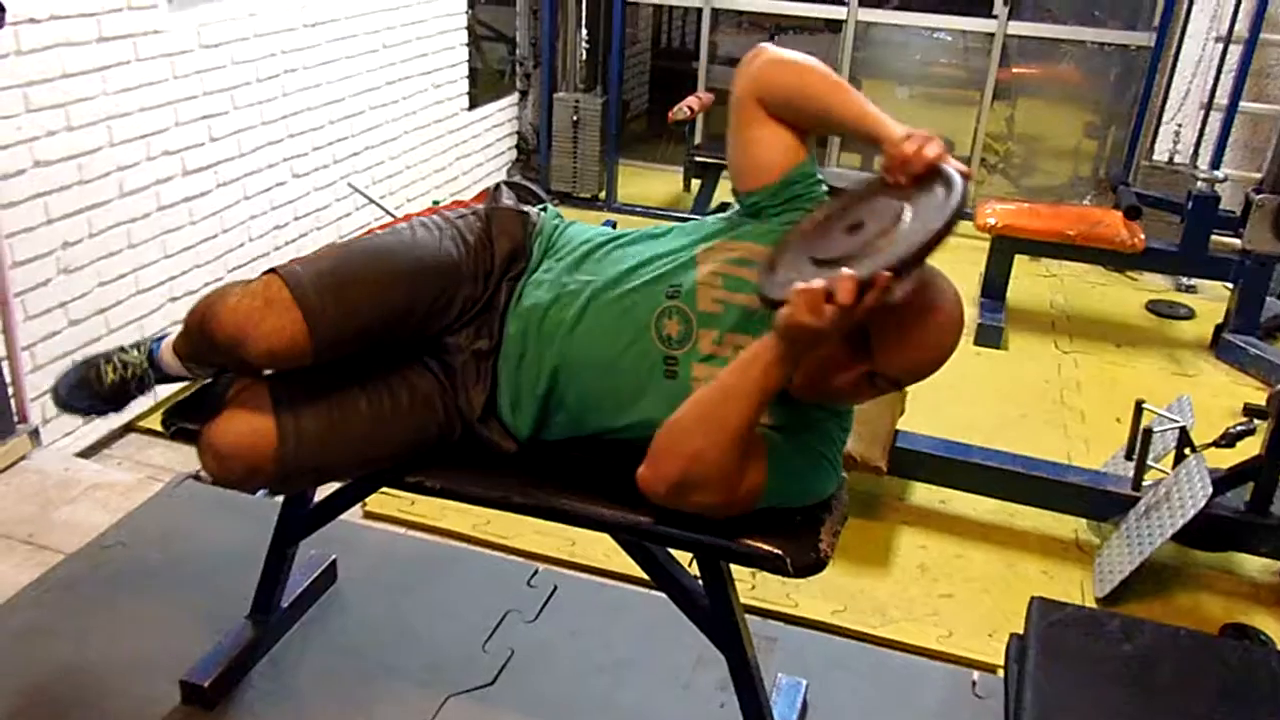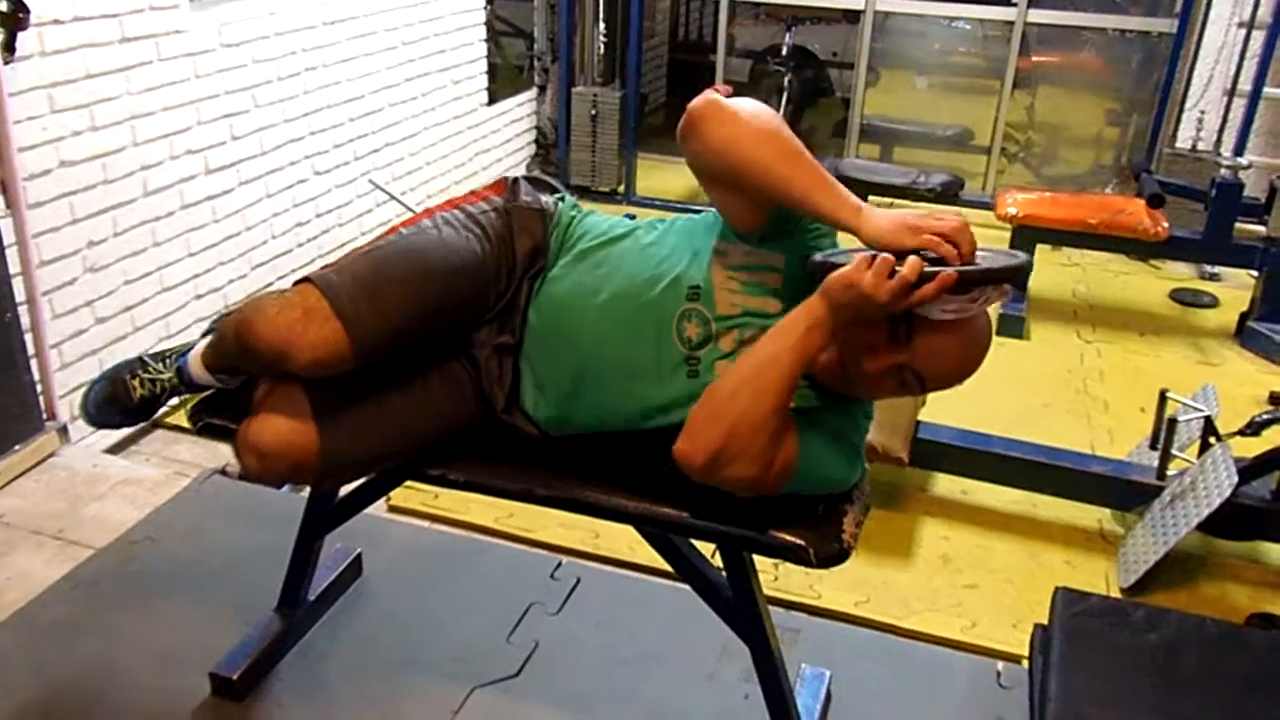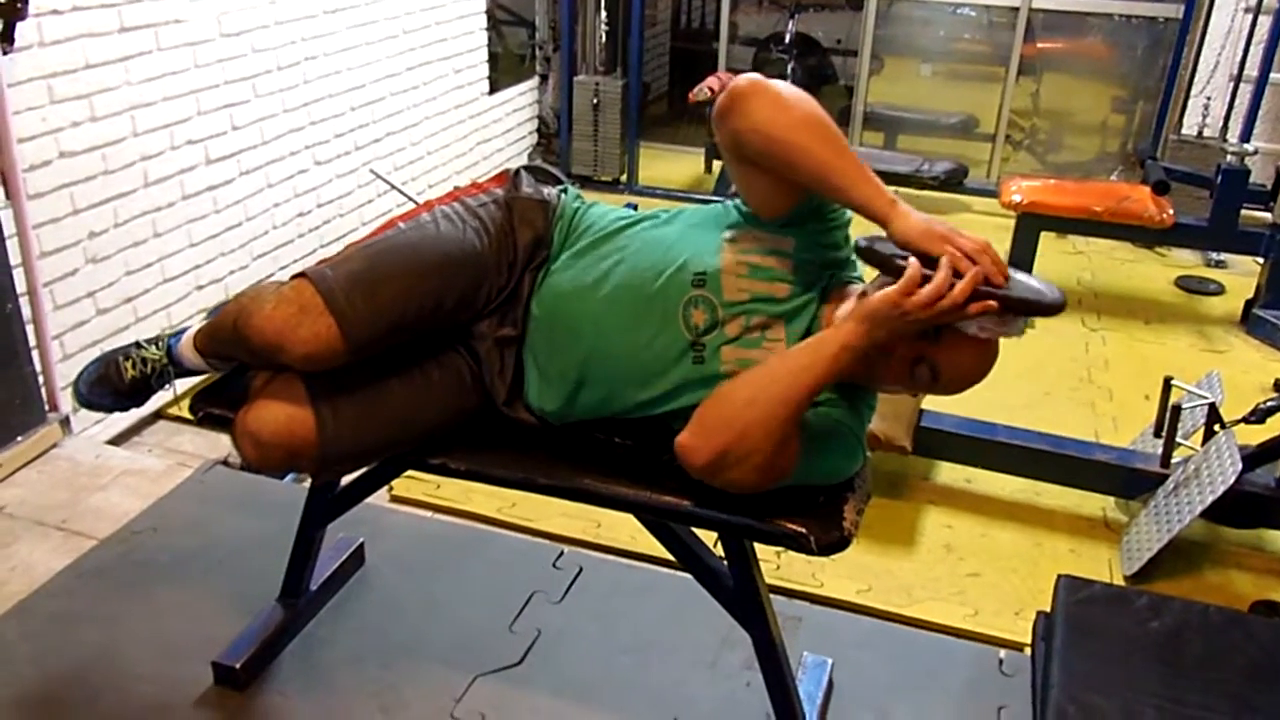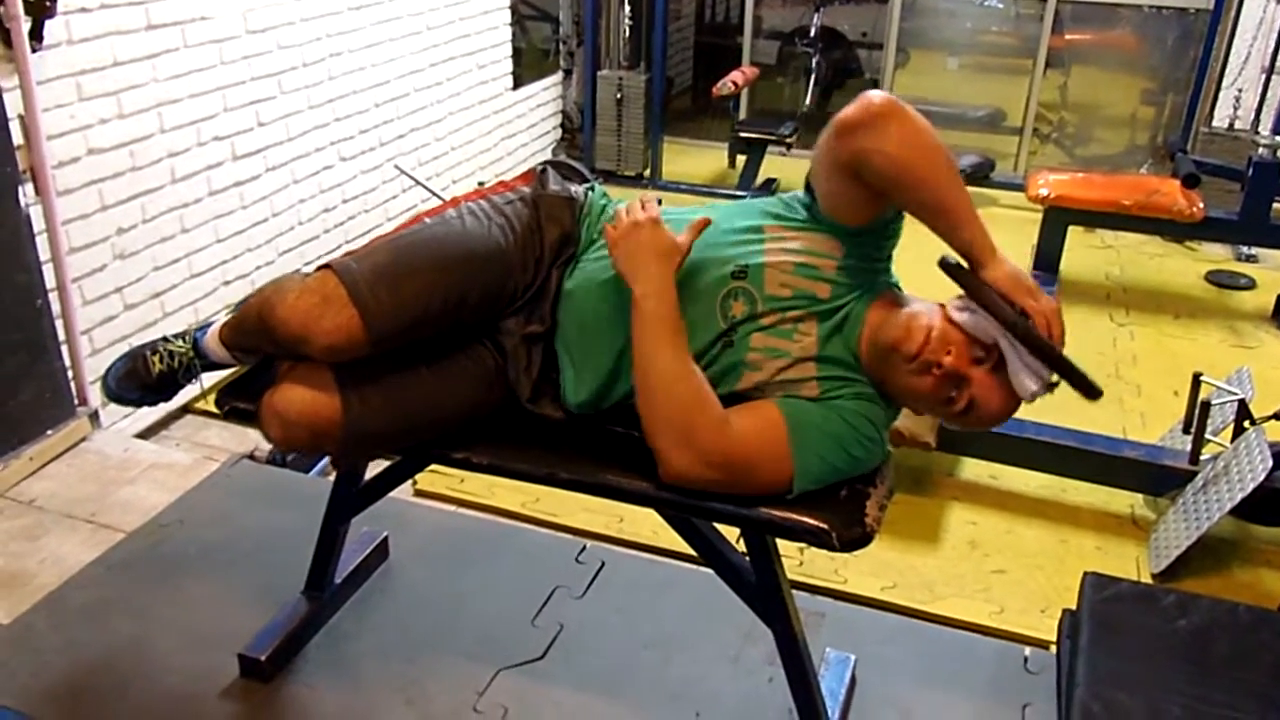
dt=0.7s
person 1, frame 1
left shoulder: (808, 454)
right shoulder: (795, 234)
left elbow: (670, 478)
right elbow: (761, 72)
left wrist: (781, 352)
right wrist: (888, 133)
left hip: (482, 396)
left knee: (232, 450)
right knee: (251, 325)
left ankle: (227, 382)
right ankle: (178, 356)
person 1, frame 2
left shoulder: (829, 444)
right shoulder: (803, 242)
left elbow: (707, 454)
right elbow: (709, 122)
left wrist: (820, 314)
right wrist: (862, 216)
left hip: (504, 382)
left knee: (270, 447)
right knee: (300, 333)
left ankle: (244, 384)
right ankle: (206, 361)
person 1, frame 3
left shoulder: (829, 433)
right shoulder: (820, 236)
left elbow: (709, 454)
right elbow: (746, 103)
left wrist: (851, 339)
right wrist: (899, 216)
left hip: (508, 374)
left knee: (270, 435)
right knee: (292, 328)
left ankle: (235, 376)
right ankle: (195, 347)
person 1, frame 4
left shoulder: (848, 429)
right shoulder: (860, 245)
left elbow: (689, 454)
right elbow: (871, 122)
left wrist: (650, 286)
right wrist: (991, 261)
left hip: (531, 366)
left knee: (295, 416)
right knee: (314, 322)
left ankle: (260, 360)
right ankle: (222, 340)
